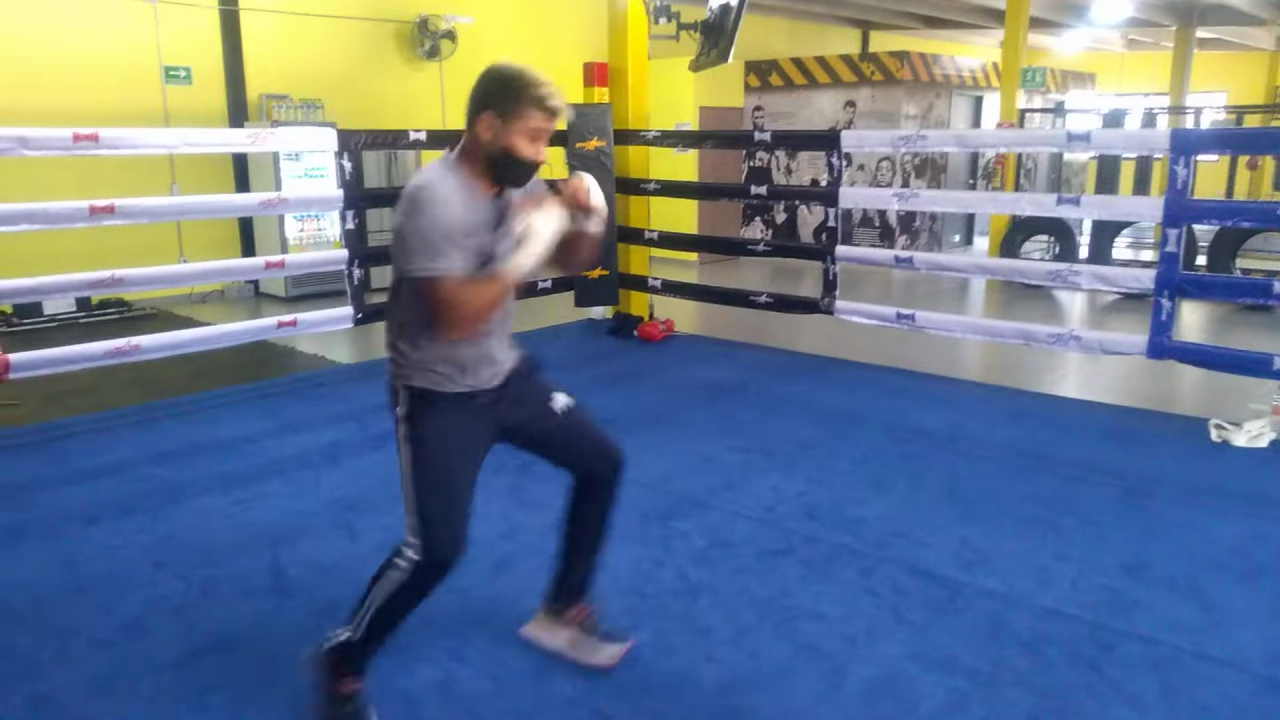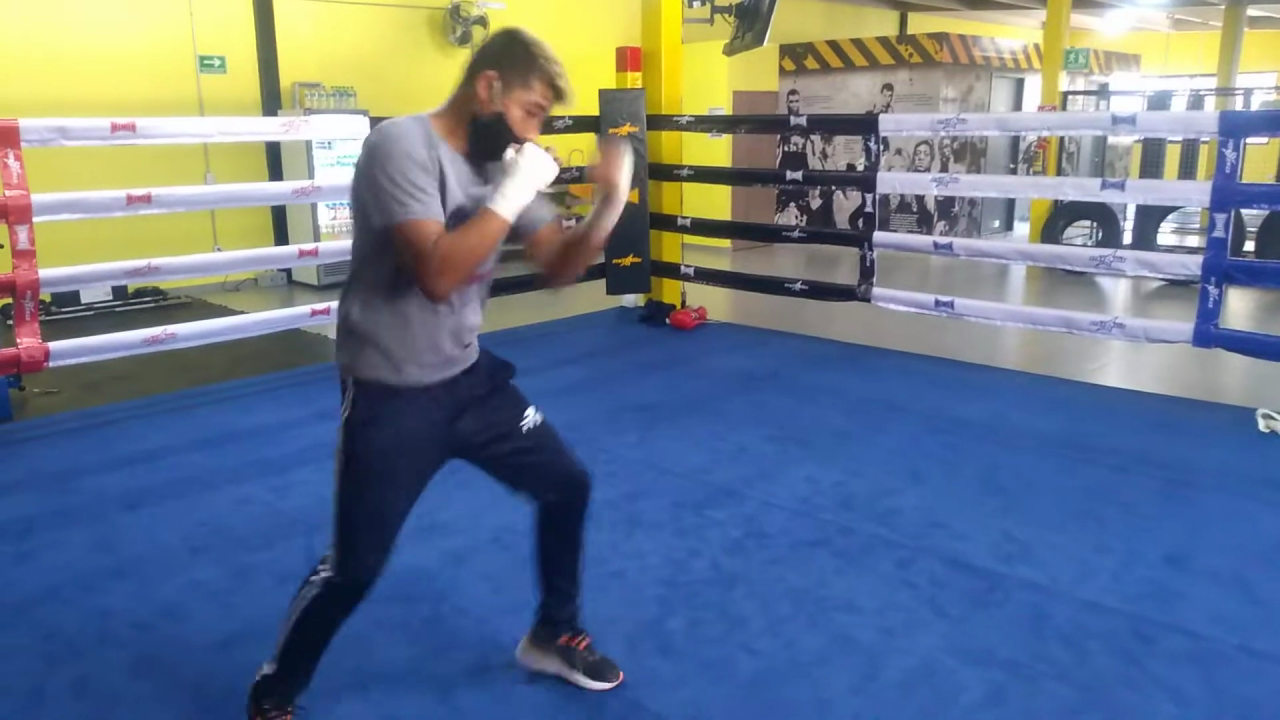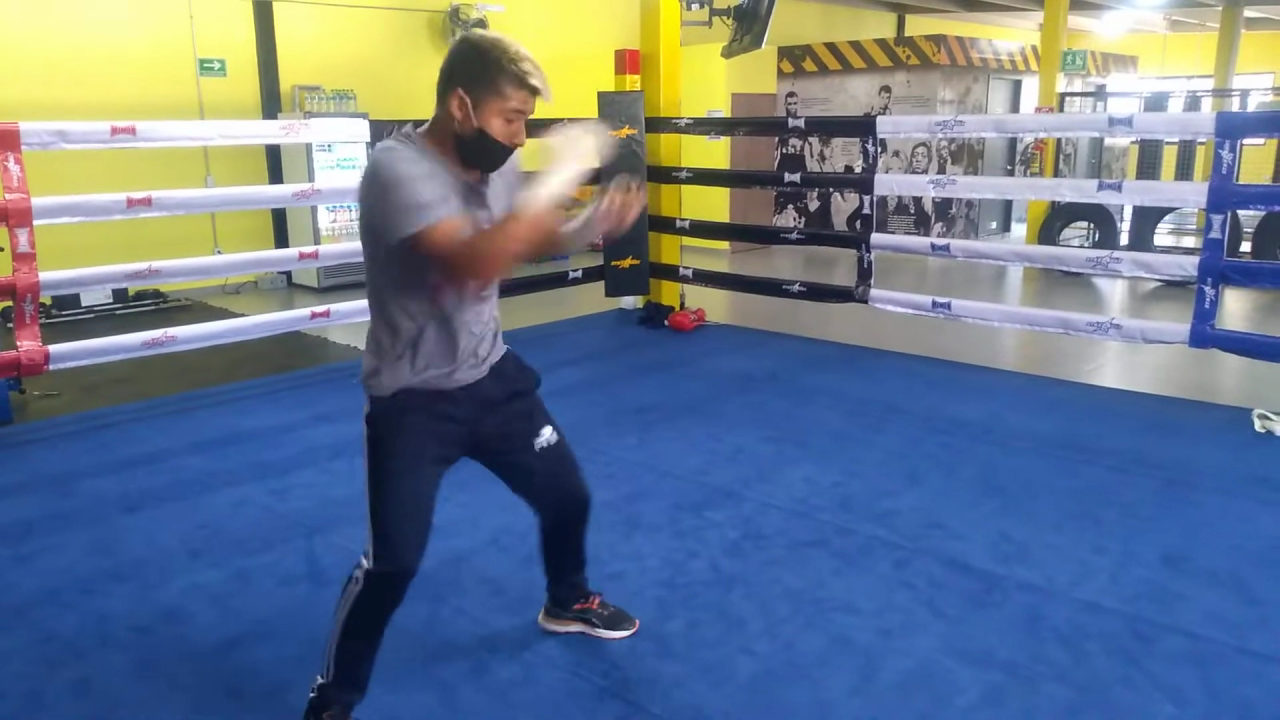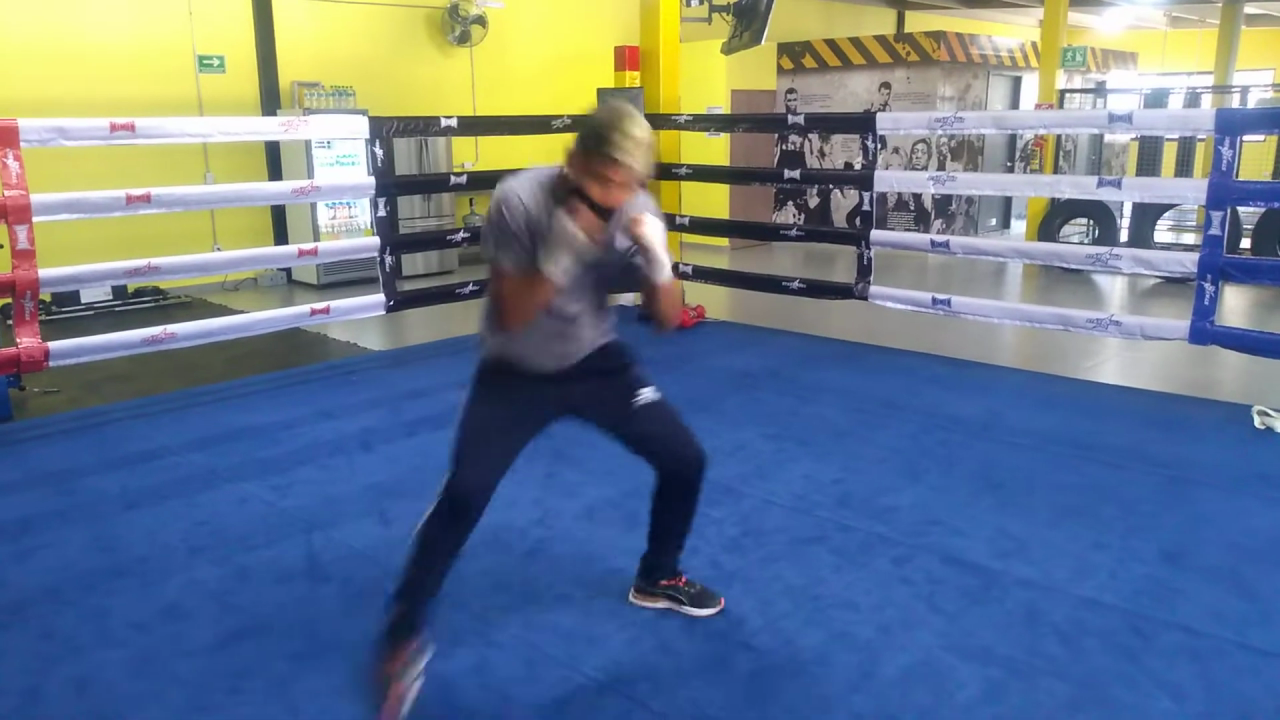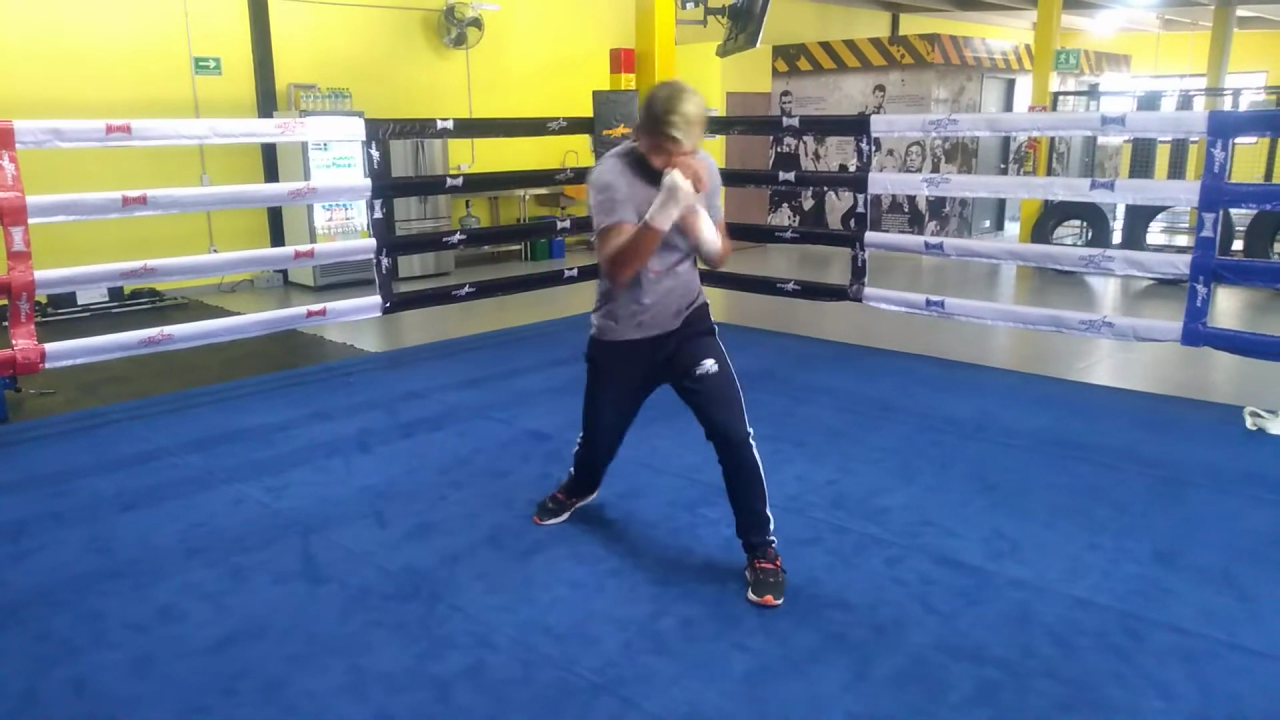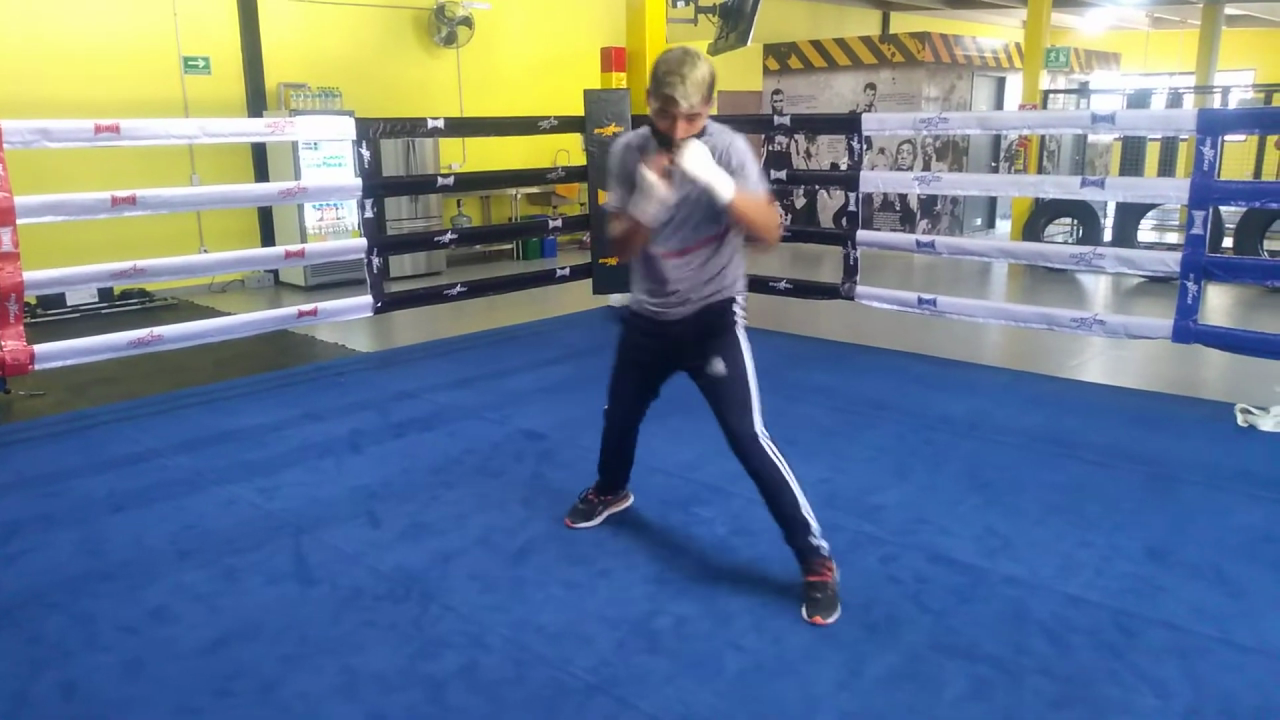
dt=0.5s
person 1, frame 1
left shoulder: (511, 184)
right shoulder: (435, 197)
left elbow: (572, 256)
right elbow: (458, 319)
left wrist: (586, 219)
right wrist: (527, 247)
left hip: (503, 374)
right hip: (438, 389)
left knee: (601, 463)
right knee: (434, 548)
left ankle: (567, 608)
right ankle: (344, 664)
person 1, frame 2
left shoulder: (503, 168)
right shoulder: (400, 144)
left elbow: (560, 267)
right elbow: (438, 275)
left wrist: (610, 203)
right wrist: (512, 194)
left hip: (468, 375)
right hip: (389, 391)
left knee: (566, 486)
right knee: (355, 565)
left ankle: (556, 636)
person 1, frame 3
left shoulder: (499, 163)
right shoulder: (395, 167)
left elbow: (537, 239)
right elbow: (479, 266)
left wrist: (600, 218)
left hip: (491, 378)
right hip: (410, 398)
left knee: (568, 496)
right knee: (392, 562)
left ankle: (568, 601)
person 1, frame 4
left shoulder: (636, 210)
right shoulder: (519, 198)
left elbow: (671, 319)
right elbow: (507, 317)
left wrist: (657, 260)
right wrist: (558, 257)
left hip: (595, 359)
right hip: (516, 373)
left knee: (686, 459)
right knee: (461, 500)
left ankle: (660, 578)
right ankle: (403, 639)
person 1, frame 5
left shoulder: (703, 169)
right shoulder: (611, 175)
left elbow: (720, 254)
right elbow: (614, 269)
left wrist: (710, 239)
right wrist: (663, 213)
left hip: (687, 326)
right hip: (620, 337)
left knee: (733, 434)
right knee: (599, 439)
left ankle: (761, 549)
right ankle: (580, 487)
person 1, frame 6
left shoulder: (730, 148)
right shoulder: (627, 152)
left elbow: (769, 232)
right elbow: (619, 248)
left wrist: (713, 181)
right wrist: (649, 205)
left hip: (713, 315)
right hip: (649, 314)
left knee: (746, 435)
right knee: (620, 414)
left ankle: (816, 562)
right ankle: (611, 489)
